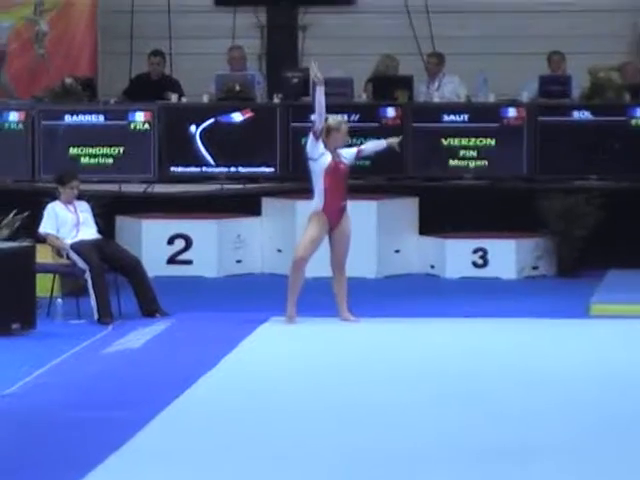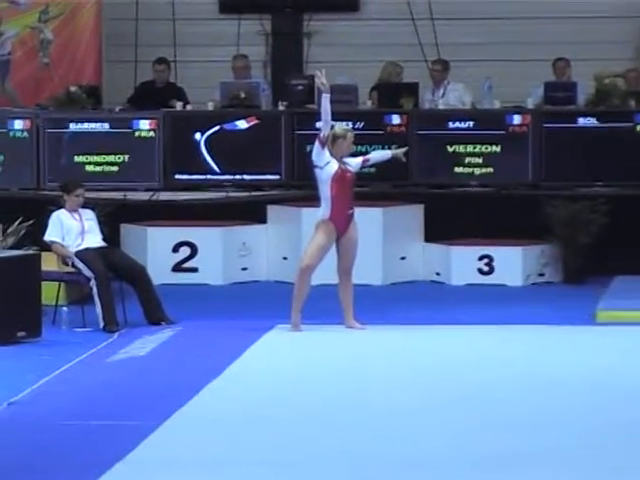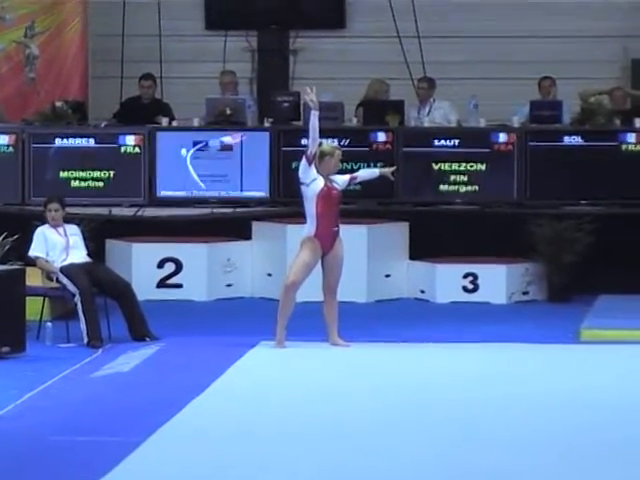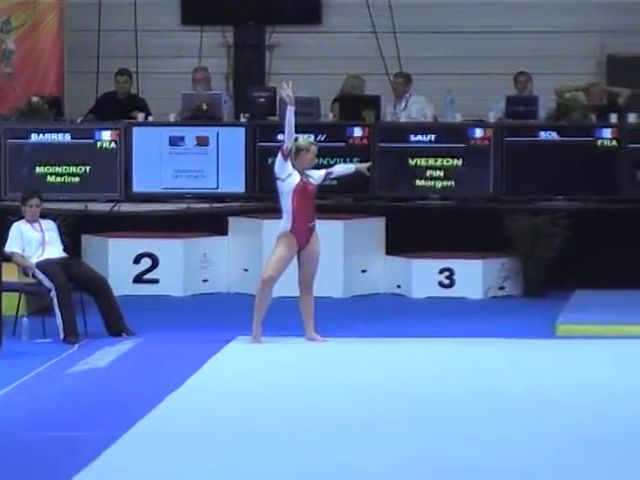
dt=1s
person 1, frame 1
left shoulder: (344, 155)
right shoulder: (316, 150)
left elbow: (367, 147)
right elbow: (319, 117)
left wrist: (388, 142)
right wrist: (319, 85)
left hip: (341, 216)
right hip: (321, 214)
left knee: (339, 265)
right knee: (299, 258)
left ankle: (343, 311)
right ankle: (290, 309)
person 1, frame 2
left shoulder: (350, 163)
right shoulder: (322, 158)
left elbow: (372, 157)
right elbow: (325, 125)
left wrist: (393, 153)
right wrist: (325, 93)
left hip: (348, 223)
right hip: (328, 223)
left knee: (346, 272)
right knee: (306, 266)
left ankle: (350, 319)
right ankle: (295, 317)
person 1, frame 3
left shoulder: (336, 181)
right shoulder: (308, 174)
left elbow: (359, 175)
right elbow: (313, 142)
left wrist: (381, 171)
right wrist: (314, 111)
left hip: (334, 241)
right hip: (313, 240)
left knee: (331, 290)
right knee: (291, 283)
left ankle: (333, 336)
right ankle: (280, 334)
person 1, frame 4
left shoulder: (312, 176)
right shoulder: (284, 169)
left elbow: (334, 170)
right elbow: (288, 138)
left wrist: (358, 167)
right wrist: (290, 106)
left hip: (310, 236)
right hip: (289, 235)
left knee: (307, 285)
right knee: (268, 278)
left ankle: (310, 331)
right ankle: (256, 328)
person 2, frame 1
left shoulder: (84, 205)
right shoulder: (53, 208)
right elbow: (50, 238)
left wrist: (98, 239)
right wrist: (66, 248)
left hip: (97, 241)
right hip: (76, 245)
left knee: (132, 262)
right knee: (95, 266)
left ankle: (151, 308)
right ankle: (103, 314)
person 2, frame 2
left shoulder: (89, 213)
right shoulder: (58, 216)
right elbow: (55, 246)
right wrist: (72, 257)
left hip: (103, 248)
right hip: (81, 252)
left knee: (138, 270)
right knee: (101, 274)
left ankle: (156, 315)
right ankle: (108, 322)
person 2, frame 3
left shoulder: (74, 229)
right shoulder: (42, 232)
right elbow: (40, 261)
left wrist: (90, 263)
right wrist: (57, 271)
left hip: (87, 264)
right hip: (66, 268)
left knee: (123, 286)
right knee: (85, 289)
left ankle: (140, 331)
right ankle: (92, 337)
person 2, frame 4
left shoulder: (50, 224)
right shoulder: (18, 227)
right elbow: (15, 256)
left wrist: (66, 259)
right wrist: (32, 267)
left hip: (63, 260)
right hip: (42, 263)
left knee: (99, 282)
right knee: (61, 284)
left ankle: (117, 327)
right ankle: (69, 333)
